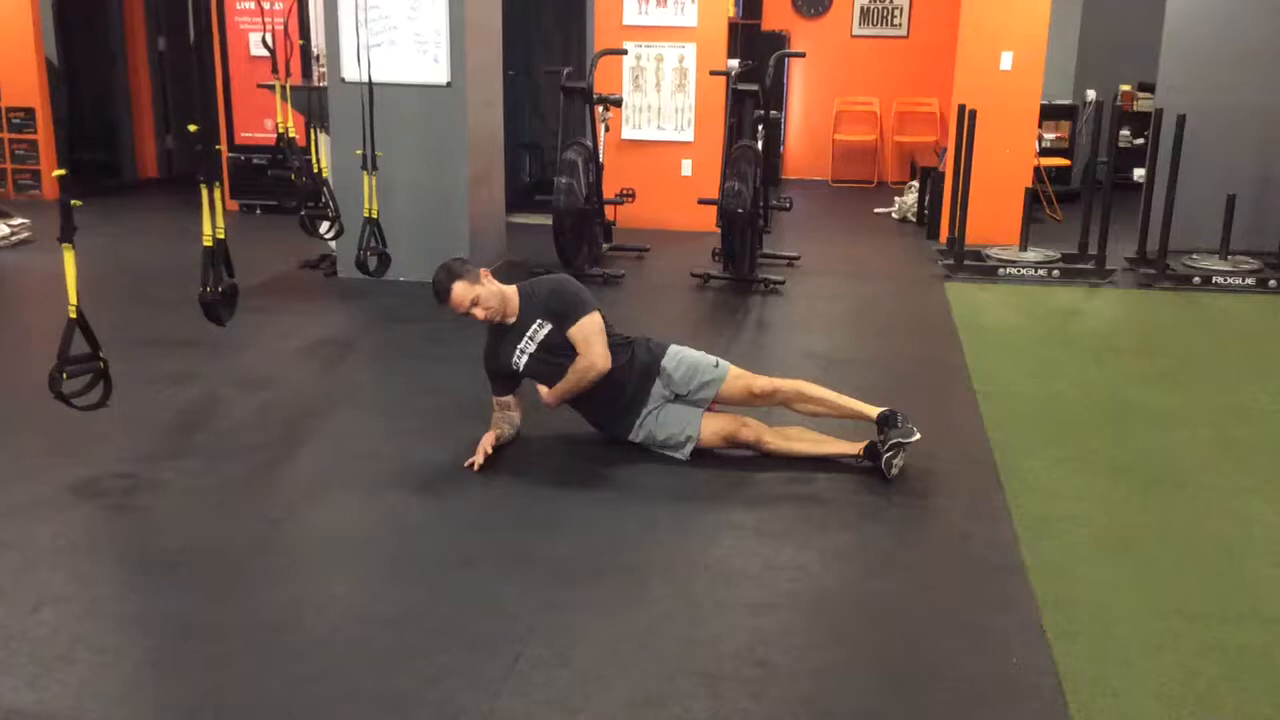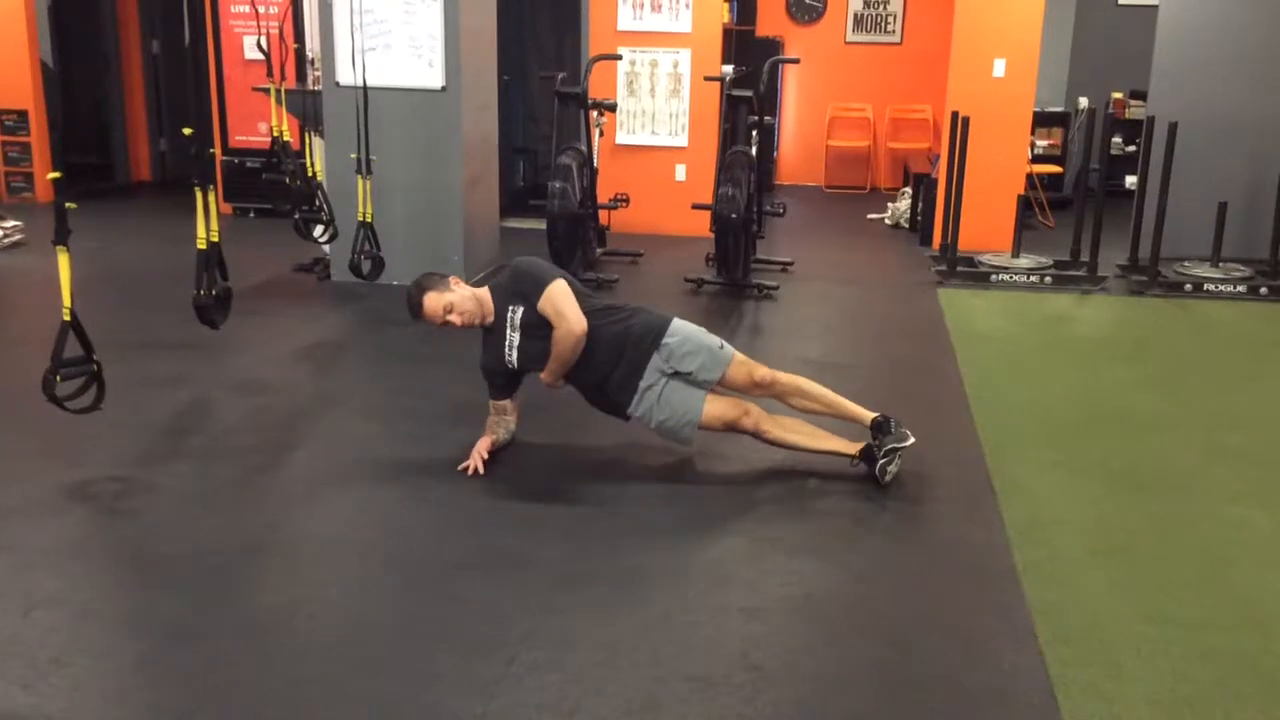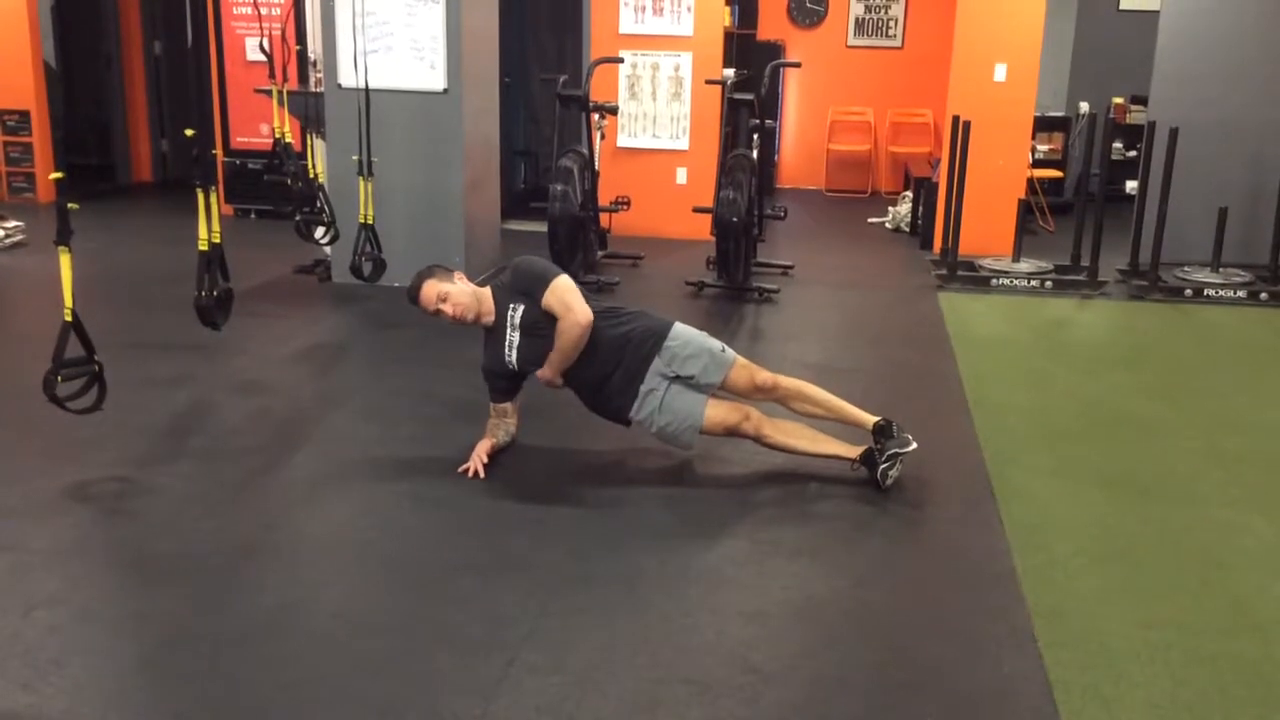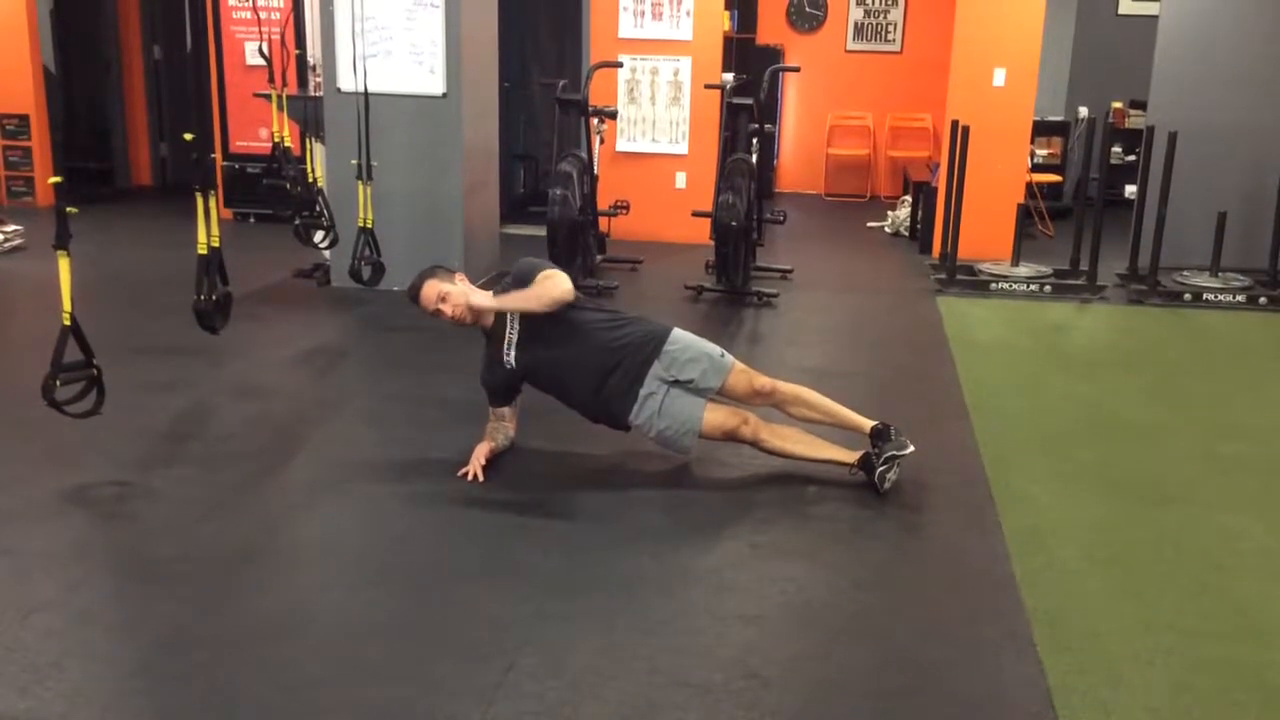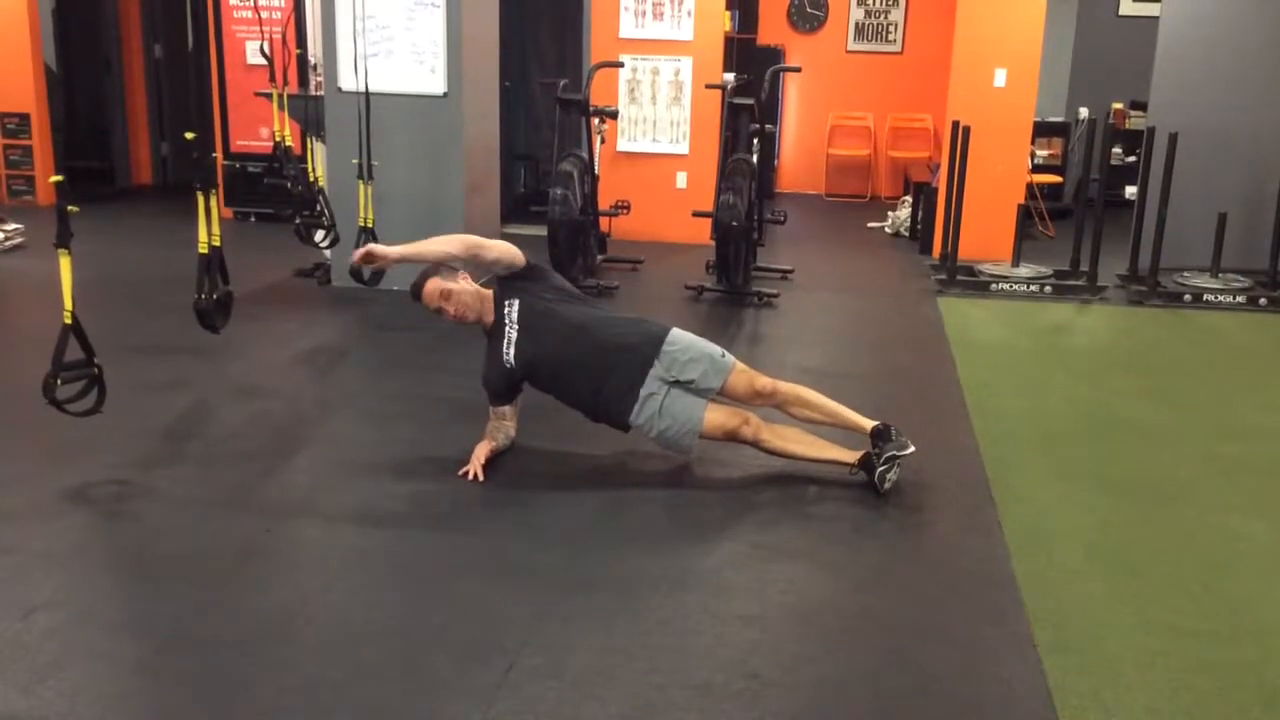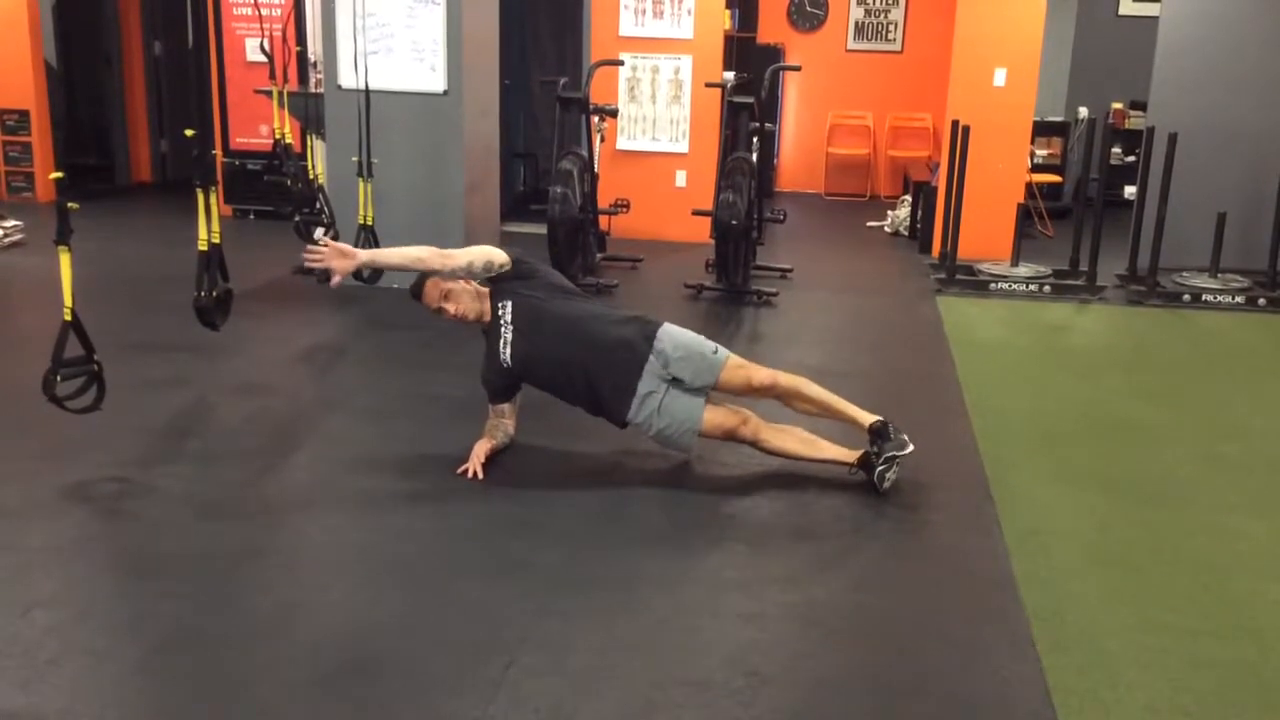
dt=0.7s
person 1, frame 1
left shoulder: (555, 292)
right shoulder: (498, 353)
left elbow: (597, 361)
right elbow: (508, 411)
left wrist: (554, 394)
right wrist: (493, 435)
left hip: (654, 367)
right hip: (634, 420)
left knee: (762, 389)
right knee: (745, 433)
left ankle: (881, 415)
right ankle: (867, 451)
person 1, frame 2
left shoulder: (520, 275)
right shoulder: (495, 357)
left elbow: (574, 327)
right elbow: (505, 414)
left wrist: (552, 374)
right wrist: (488, 440)
left hip: (655, 341)
right hip: (637, 391)
left knee: (762, 379)
right knee: (743, 417)
left ankle: (876, 423)
right ankle: (863, 451)
person 1, frame 3
left shoulder: (522, 275)
right shoulder: (496, 359)
left elbow: (580, 318)
right elbow: (505, 417)
left wrist: (551, 371)
right wrist: (487, 442)
left hip: (655, 344)
right hip: (638, 396)
left knee: (763, 385)
right knee: (745, 422)
left ankle: (878, 428)
right ankle: (864, 455)
person 1, frame 4
left shoulder: (521, 274)
right shoulder: (496, 364)
left elbow: (562, 289)
right elbow: (504, 423)
left wrist: (491, 302)
right wrist: (485, 446)
left hip: (653, 349)
right hip: (636, 400)
left knee: (762, 389)
right knee: (744, 427)
left ankle: (877, 432)
right ankle: (862, 461)
person 1, frame 5
left shoulder: (518, 280)
right shoulder: (499, 362)
left elbow: (473, 246)
right elbow: (504, 426)
left wrist: (394, 252)
right wrist: (485, 447)
left hip: (655, 348)
right hip: (638, 401)
left knee: (763, 390)
right knee: (745, 427)
left ankle: (876, 433)
right ankle: (861, 462)
person 1, frame 6
left shoulder: (511, 277)
right shoulder: (498, 361)
left elbow: (441, 258)
right elbow: (504, 420)
left wrist: (364, 257)
right wrist: (486, 443)
left hip: (652, 346)
right hip: (636, 399)
left knee: (758, 381)
right knee: (743, 427)
left ankle: (872, 426)
right ankle: (863, 460)
